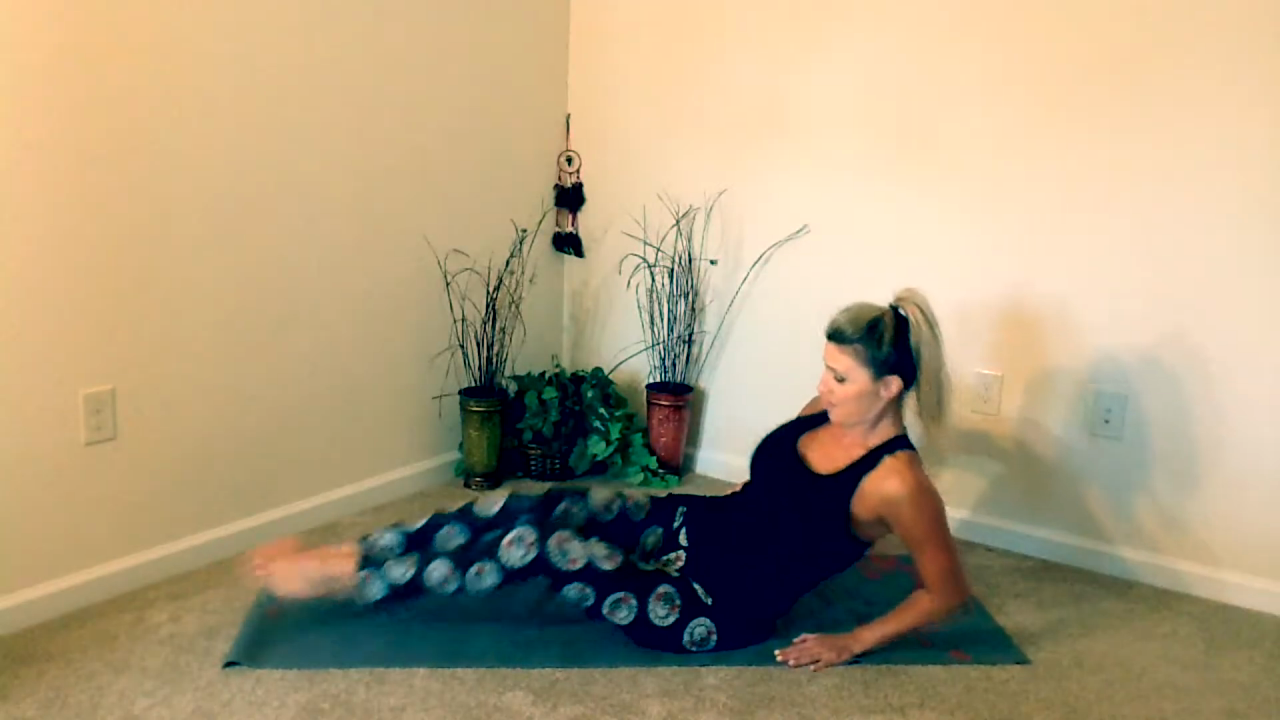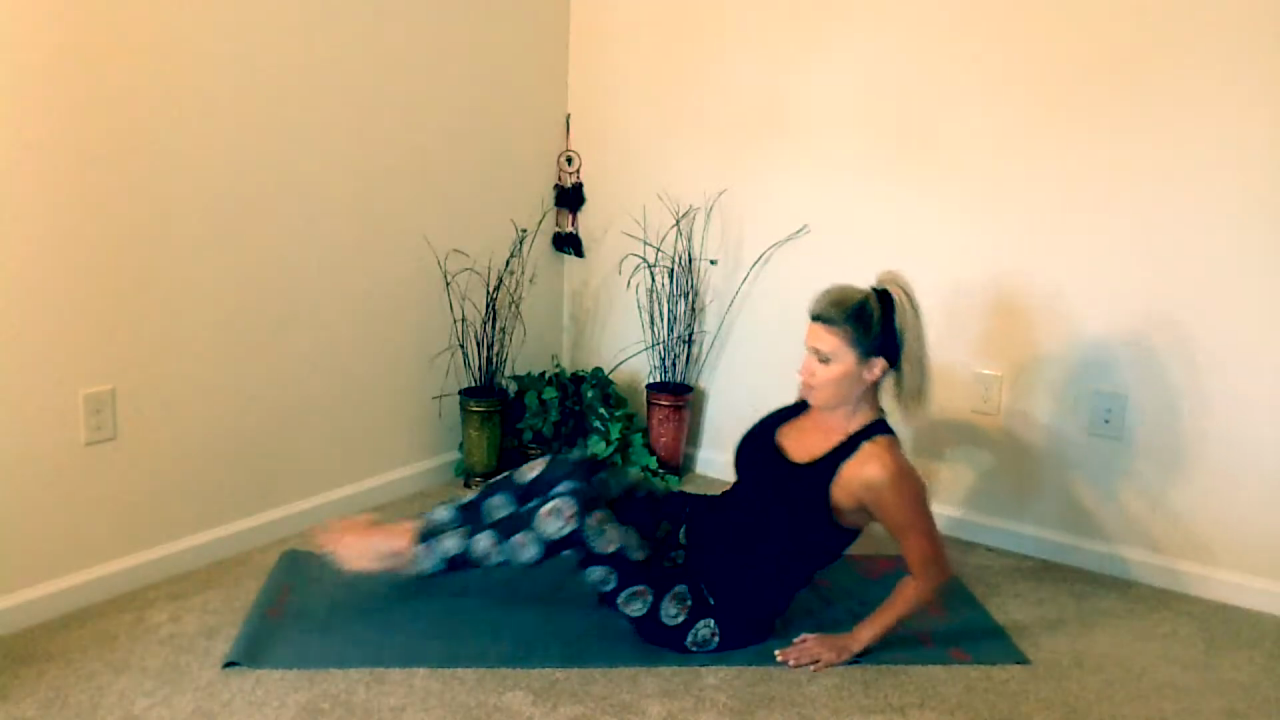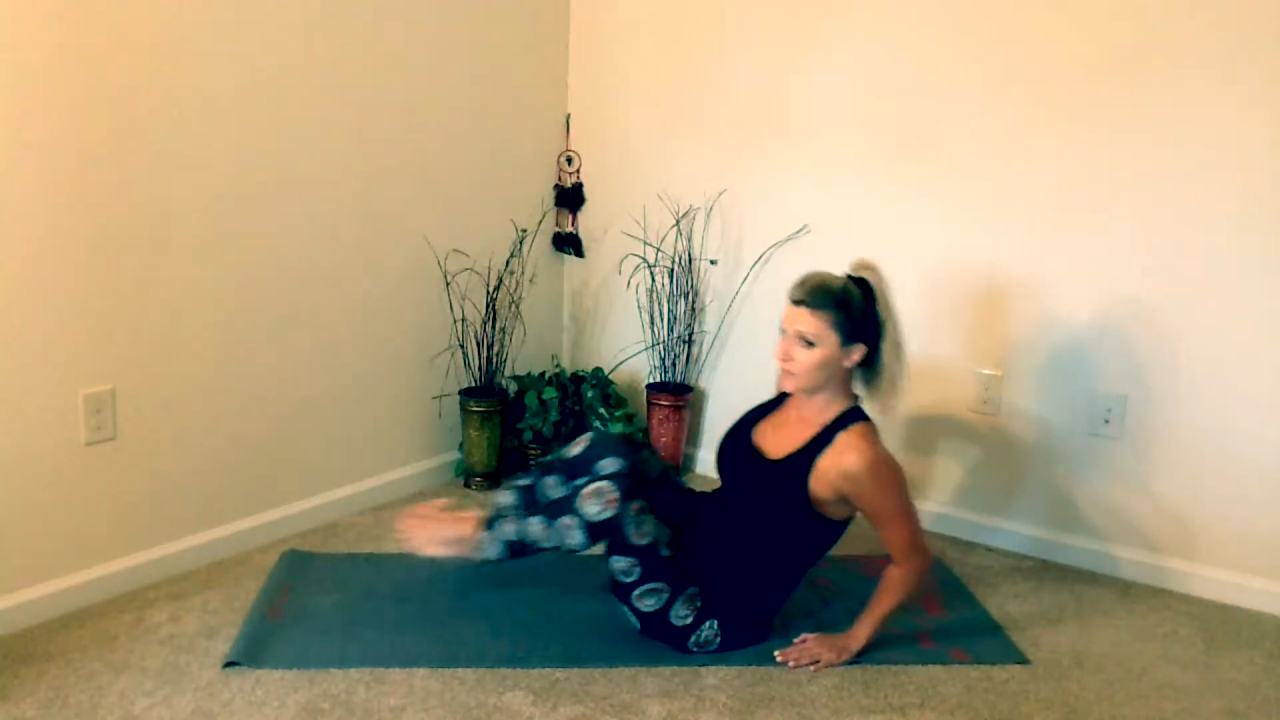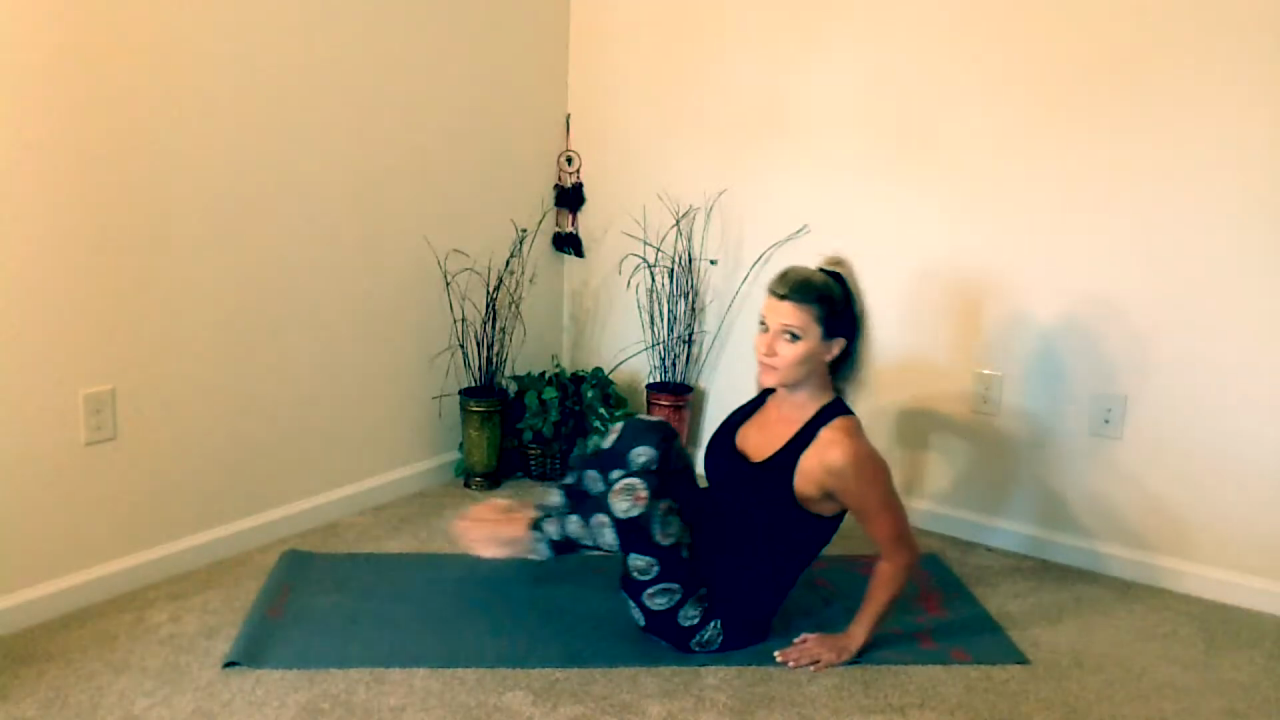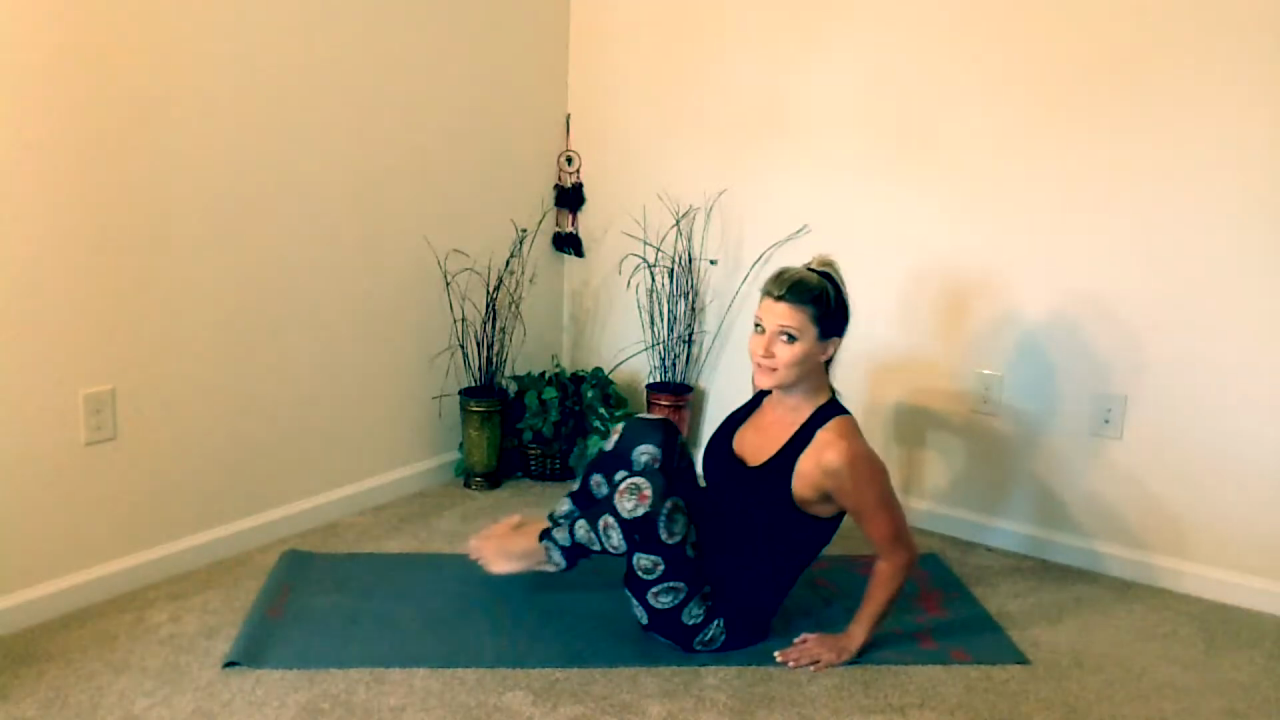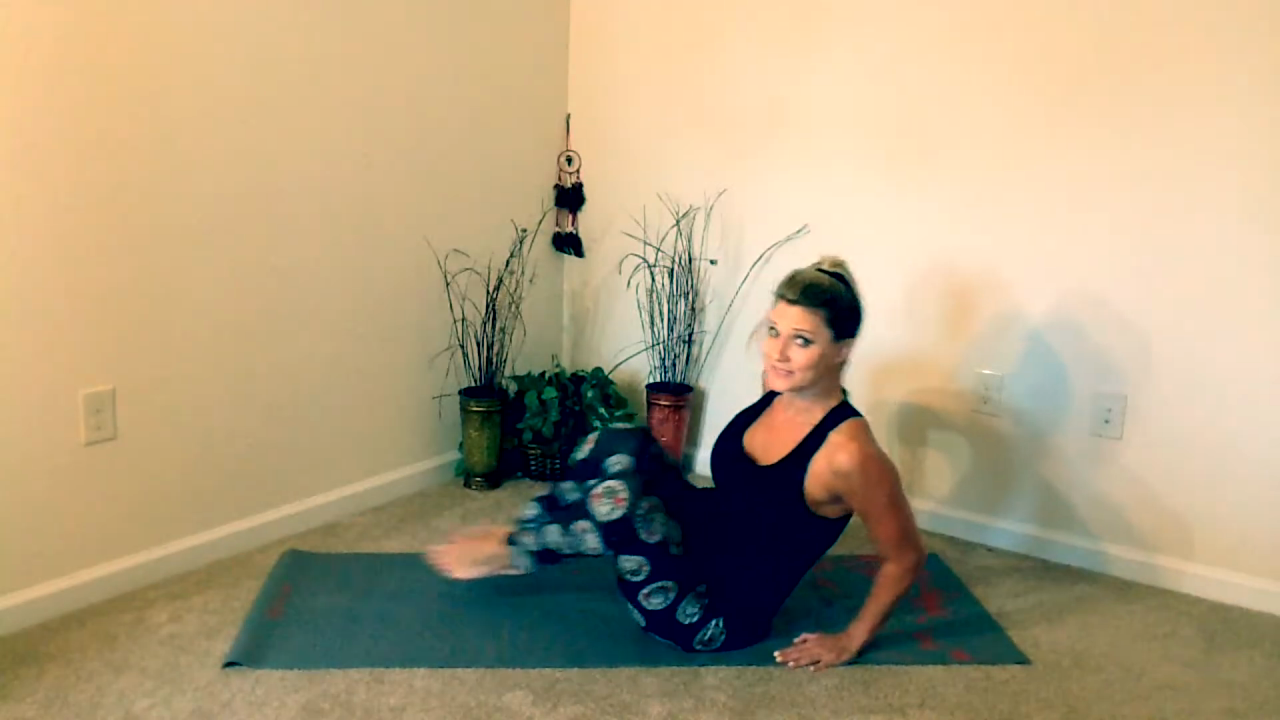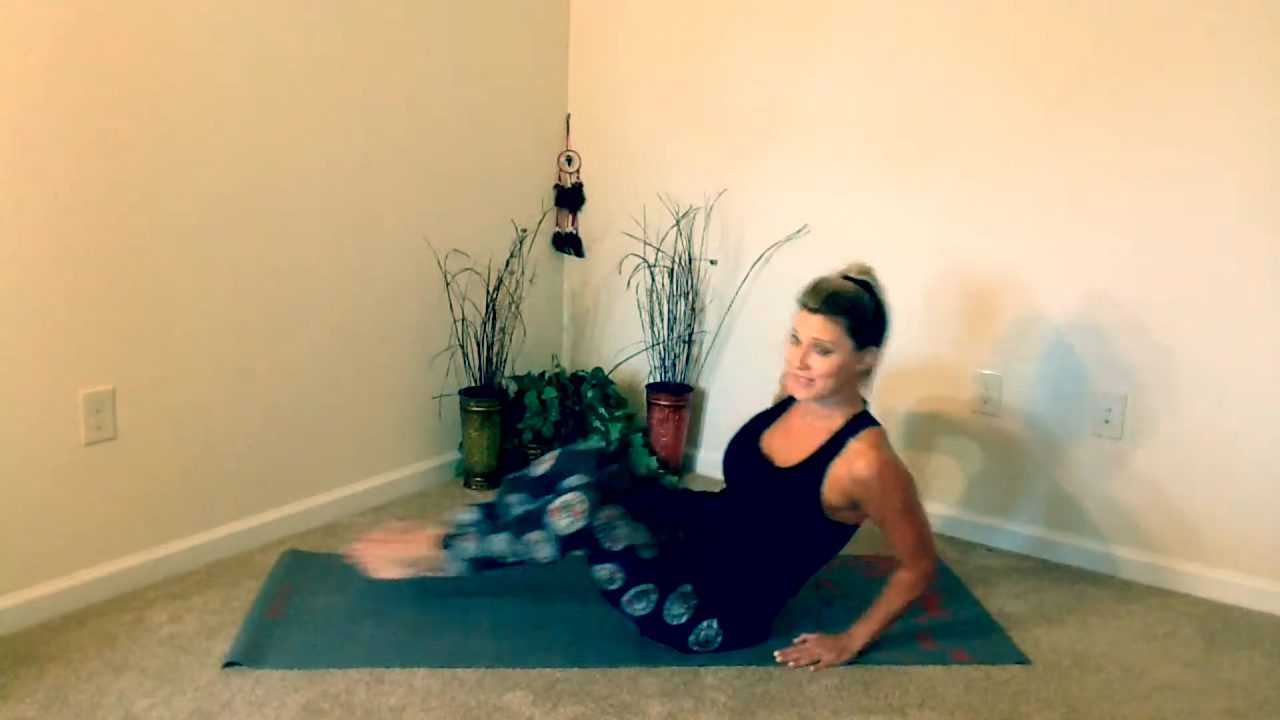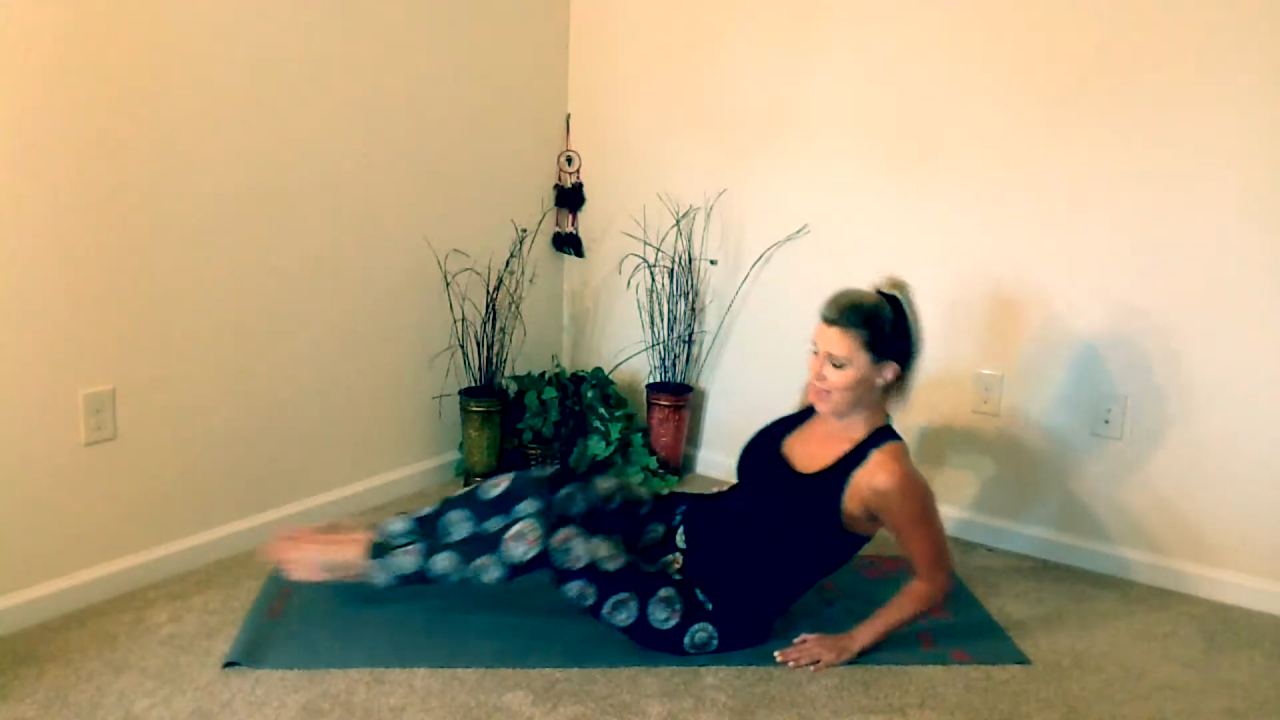
dt=0.1s
person 1, frame 1
left shoulder: (897, 484)
right shoulder: (828, 410)
left elbow: (947, 591)
left wrist: (851, 642)
left hip: (715, 610)
right hip: (692, 529)
left knee: (542, 552)
right knee: (536, 512)
left ankle: (347, 576)
right ankle: (349, 561)
person 1, frame 2
left shoulder: (879, 470)
right shoulder: (814, 401)
left elbow: (932, 573)
left wrist: (851, 643)
left hip: (708, 615)
right hip: (695, 535)
left knee: (566, 507)
right knee: (565, 474)
left ankle: (423, 550)
right ankle: (425, 534)
person 1, frame 3
left shoulder: (853, 457)
right shoulder: (800, 390)
left elbow: (909, 560)
left wrist: (850, 641)
left hip: (706, 615)
right hip: (706, 529)
left knee: (608, 489)
right knee: (609, 456)
left ankle: (486, 535)
right ankle: (491, 522)
person 1, frame 4
left shoulder: (840, 452)
right shoulder: (778, 387)
left elbow: (899, 554)
left wrist: (850, 640)
left hip: (708, 617)
right hip: (703, 540)
left knee: (635, 478)
right knee: (642, 441)
left ankle: (540, 536)
right ankle: (550, 524)
person 1, frame 5
left shoulder: (836, 452)
right shoulder: (773, 388)
left elbow: (897, 553)
left wrist: (850, 640)
left hip: (709, 615)
left knee: (639, 479)
right knee: (645, 440)
left ankle: (550, 547)
right ankle: (561, 535)
person 1, frame 6
left shoulder: (845, 456)
right shoulder: (783, 388)
left elbow: (904, 557)
left wrist: (851, 640)
left hip: (711, 615)
left knee: (620, 489)
right knee: (622, 446)
left ankle: (514, 549)
right ankle: (525, 538)
person 1, frame 7
left shoulder: (867, 463)
right shoulder: (802, 392)
left elbow: (916, 566)
left wrist: (850, 642)
left hip: (707, 616)
right hip: (698, 532)
left knee: (581, 502)
right knee: (581, 467)
left ankle: (447, 553)
right ankle: (454, 539)
person 1, frame 8
left shoulder: (885, 477)
right shoulder: (827, 401)
left elbow: (934, 578)
left wrist: (850, 641)
left hip: (712, 613)
right hip: (692, 527)
left knee: (546, 541)
right knee: (542, 493)
left ankle: (366, 559)
right ankle: (365, 546)
